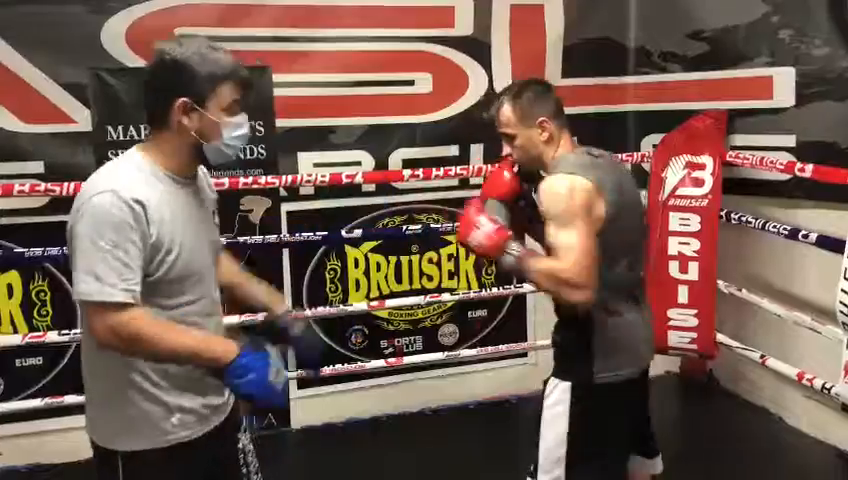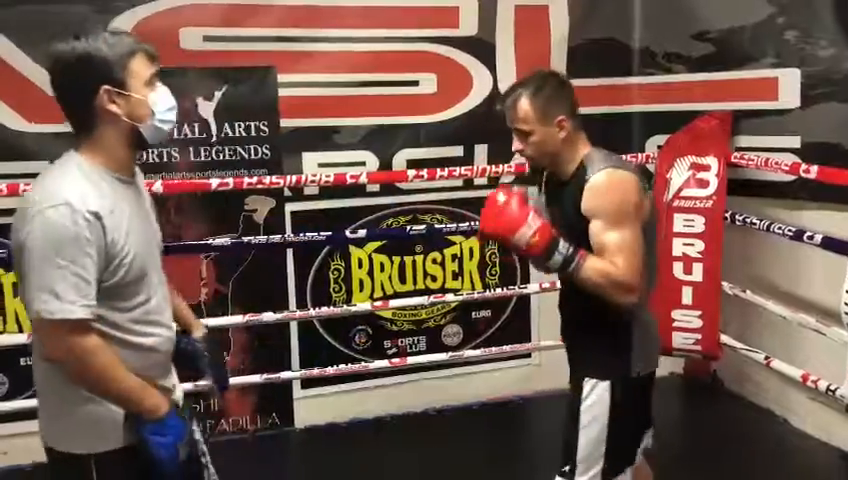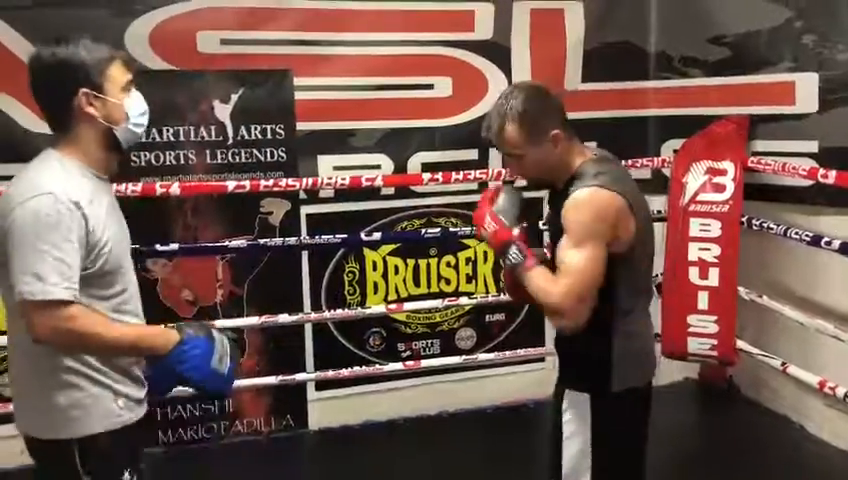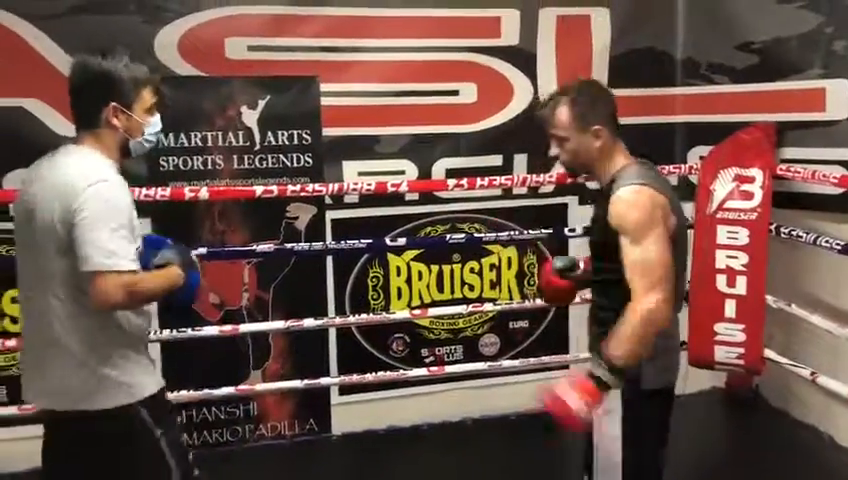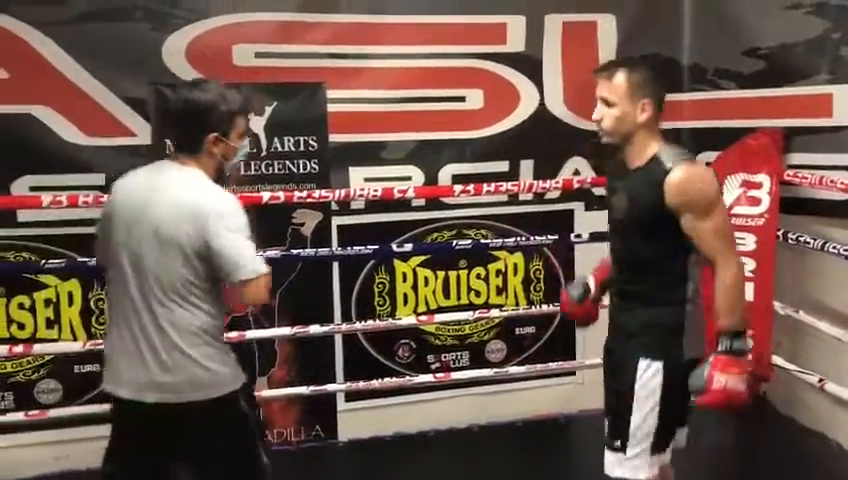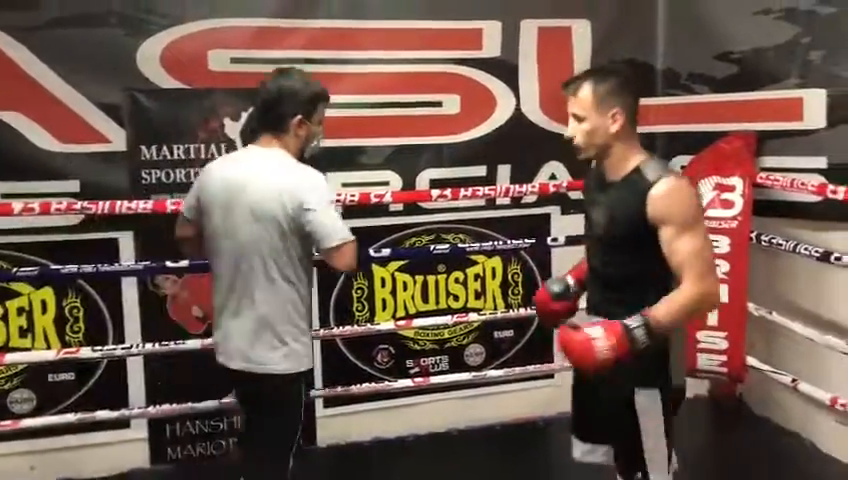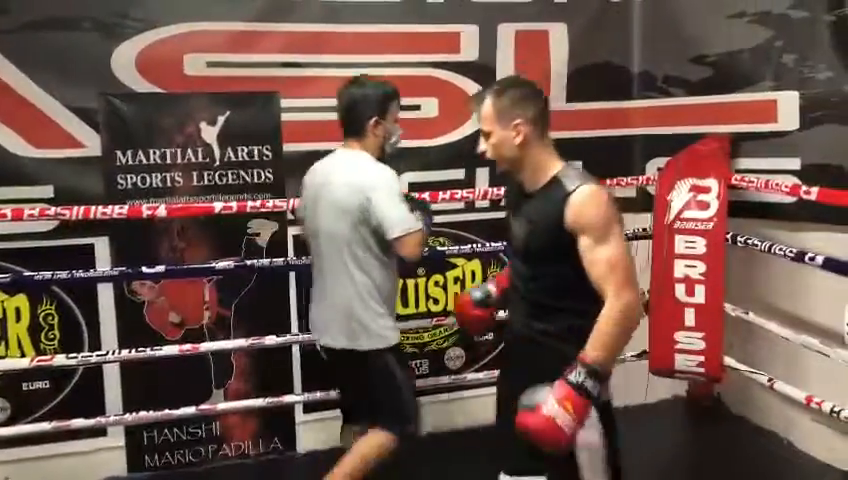
dt=0.4s
person 1, frame 1
left shoulder: (195, 180)
right shoulder: (118, 199)
right elbow: (112, 324)
left wrist: (277, 309)
right wrist: (230, 355)
left hip: (212, 409)
right hip: (142, 435)
person 1, frame 2
left shoulder: (126, 176)
right shoulder: (65, 210)
right elbow: (63, 342)
left wrist: (193, 330)
right wrist: (154, 410)
left hip: (155, 403)
right hip: (102, 434)
person 1, frame 3
left shoulder: (89, 180)
right shoulder: (49, 200)
right elbow: (51, 320)
left wrist: (148, 350)
right wrist: (169, 342)
left hip: (114, 403)
right hip: (83, 417)
person 1, frame 4
left shoulder: (44, 173)
right shoulder: (101, 185)
right elbow: (111, 291)
left wrist: (134, 251)
right wrist: (177, 274)
left hip: (59, 383)
right hip: (113, 386)
person 1, frame 5
left shoulder: (125, 188)
right shoulder: (215, 205)
left elbow: (106, 259)
right elbow: (254, 294)
right wrist: (259, 263)
left hip: (132, 378)
right hip: (202, 381)
person 1, frame 6
left shoulder: (215, 172)
right shoulder: (304, 182)
left elbow: (185, 235)
right elbow: (344, 259)
left hip: (232, 342)
right hip: (278, 348)
left knee: (265, 443)
person 1, frame 7
left shoulder: (316, 172)
right shoulder: (376, 177)
right elbow: (410, 247)
right wrist: (417, 217)
left hip: (330, 323)
right hip: (366, 328)
left knee: (358, 415)
right knee: (397, 422)
person 2, frame 1
left shoulder: (563, 185)
right shoulder: (603, 167)
left elbow: (578, 287)
left wrist: (501, 247)
right wrist: (516, 205)
left hip: (594, 355)
right hip: (632, 342)
person 2, frame 2
left shoulder: (609, 182)
right shoulder: (554, 178)
left elbow: (626, 287)
right elbow: (555, 257)
left wrist: (545, 243)
right wrist: (520, 235)
left hip: (614, 354)
right hip: (595, 345)
person 2, frame 3
left shoulder: (592, 199)
right shoulder: (593, 165)
left elbow: (565, 310)
left wrist: (508, 244)
right wrist: (542, 268)
left hip: (602, 368)
right hip: (611, 357)
person 2, frame 4
left shoulder: (633, 198)
right shoulder: (627, 181)
left elbow: (652, 305)
left wrist: (595, 380)
right wrist: (580, 275)
left hip: (635, 367)
right hip: (630, 361)
person 2, frame 5
left shoulder: (681, 176)
right shoulder: (623, 169)
left elbow: (727, 264)
left wrist: (731, 351)
right wrist: (595, 282)
left hip: (662, 337)
right hip: (627, 328)
person 2, frame 6
left shoulder: (665, 191)
right shoulder: (596, 177)
left elbow: (702, 288)
left wrist: (628, 333)
right wrist: (574, 282)
left hip: (640, 352)
right hip: (605, 342)
person 2, frame 7
left shoulder: (584, 199)
right shoulder: (518, 189)
left elbow: (623, 301)
left wrist: (578, 387)
right wrist: (498, 289)
left hip: (569, 376)
right hip: (524, 361)
